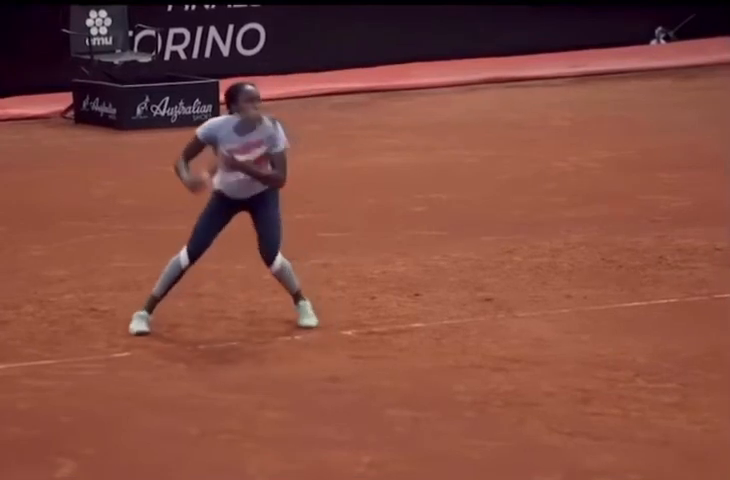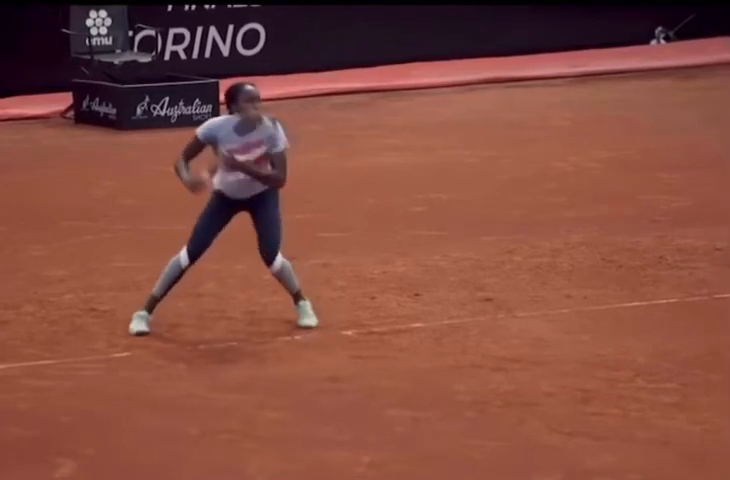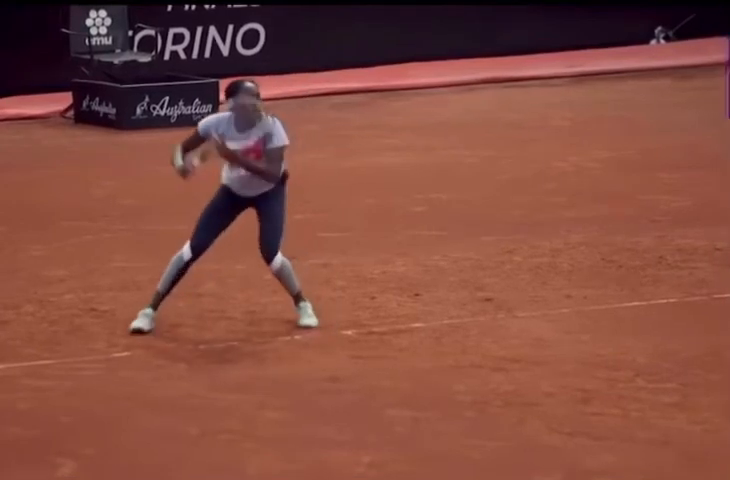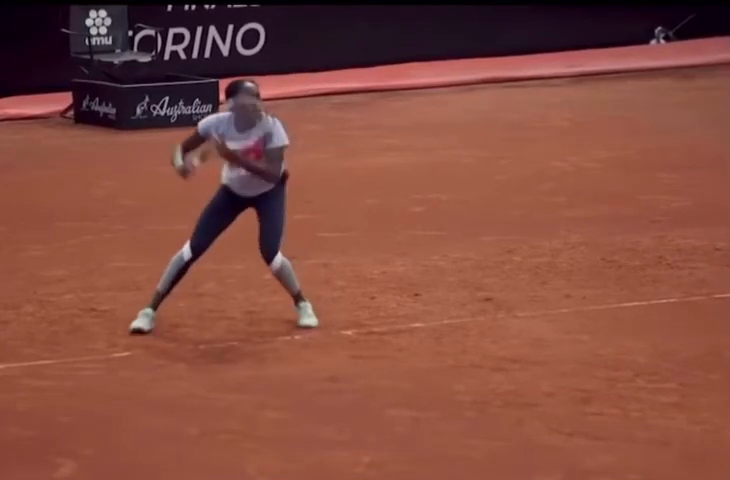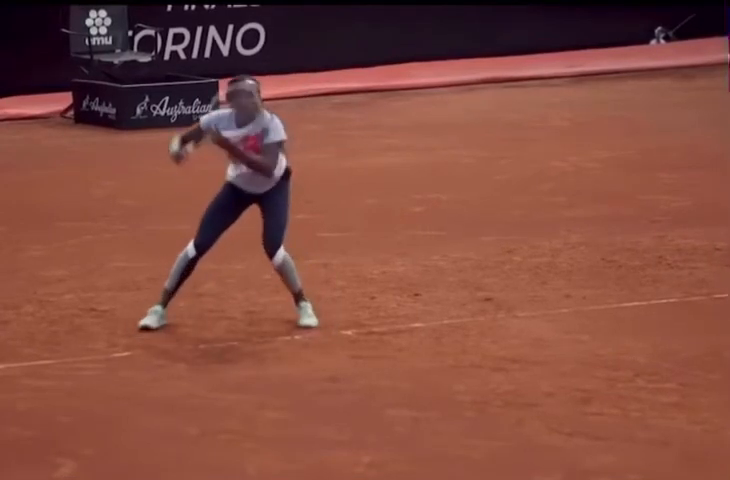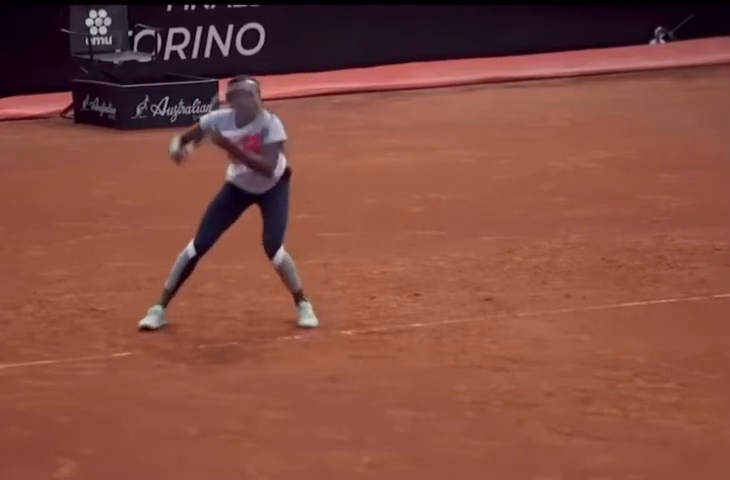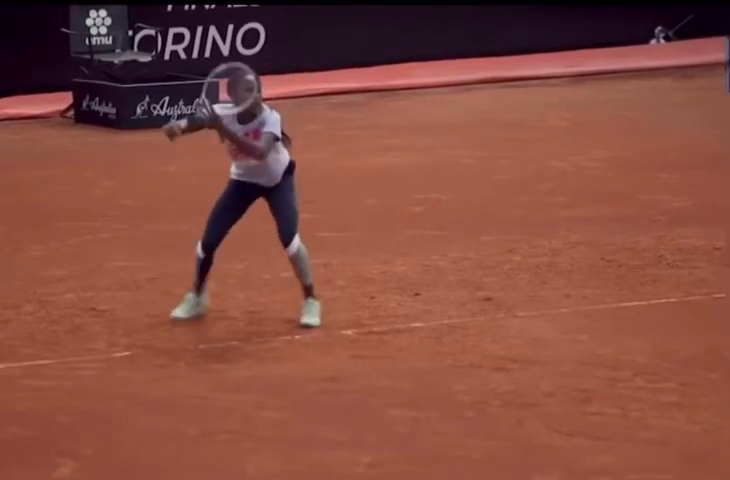
dt=0.3s
person 1, frame 1
left shoulder: (271, 129)
right shoulder: (216, 127)
left elbow: (280, 179)
right elbow: (182, 159)
left wrist: (242, 166)
right wrist: (187, 178)
left hip: (262, 195)
right hip: (225, 195)
left knee: (270, 255)
right knee: (191, 252)
left ankle: (302, 303)
right ankle: (145, 312)
person 1, frame 2
left shoulder: (271, 129)
right shoulder: (216, 127)
left elbow: (280, 179)
right elbow: (182, 159)
left wrist: (242, 166)
right wrist: (187, 178)
left hip: (262, 195)
right hip: (225, 195)
left knee: (270, 255)
right knee: (191, 252)
left ankle: (302, 304)
right ankle: (145, 312)
person 1, frame 3
left shoulder: (271, 126)
right shoulder: (217, 123)
left elbow: (274, 175)
right elbow: (182, 149)
left wrist: (235, 157)
right wrist: (182, 164)
left hip: (268, 192)
right hip: (232, 190)
left knee: (270, 254)
right knee: (193, 248)
left ankle: (302, 304)
right ankle: (150, 310)
person 1, frame 4
left shoulder: (271, 127)
right shoulder: (217, 123)
left elbow: (274, 174)
right elbow: (181, 148)
left wrist: (234, 156)
right wrist: (182, 163)
left hip: (269, 191)
right hip: (233, 190)
left knee: (270, 253)
right knee: (193, 248)
left ankle: (302, 305)
right ankle: (151, 310)
person 1, frame 5
left shoulder: (270, 123)
right shoulder: (219, 119)
left elbow: (268, 169)
right elbow: (181, 140)
left wrist: (230, 148)
right wrist: (177, 149)
left hip: (273, 187)
right hip: (238, 186)
left knee: (273, 248)
right knee: (198, 245)
left ankle: (303, 304)
right ankle: (160, 308)
person 1, frame 6
left shoulder: (270, 123)
right shoulder: (219, 119)
left elbow: (268, 168)
right elbow: (181, 139)
left wrist: (230, 147)
right wrist: (177, 149)
left hip: (273, 186)
right hip: (238, 186)
left knee: (273, 248)
right knee: (198, 245)
left ankle: (303, 304)
right ankle: (160, 308)
person 1, frame 7
left shoulder: (270, 117)
right shoulder: (220, 114)
left elbow: (260, 152)
right elbow: (182, 125)
left wrist: (222, 128)
right wrist: (174, 128)
left hip: (278, 180)
right hip: (243, 181)
left knee: (288, 239)
right knee: (208, 242)
left ankle: (311, 301)
right ankle: (196, 298)
